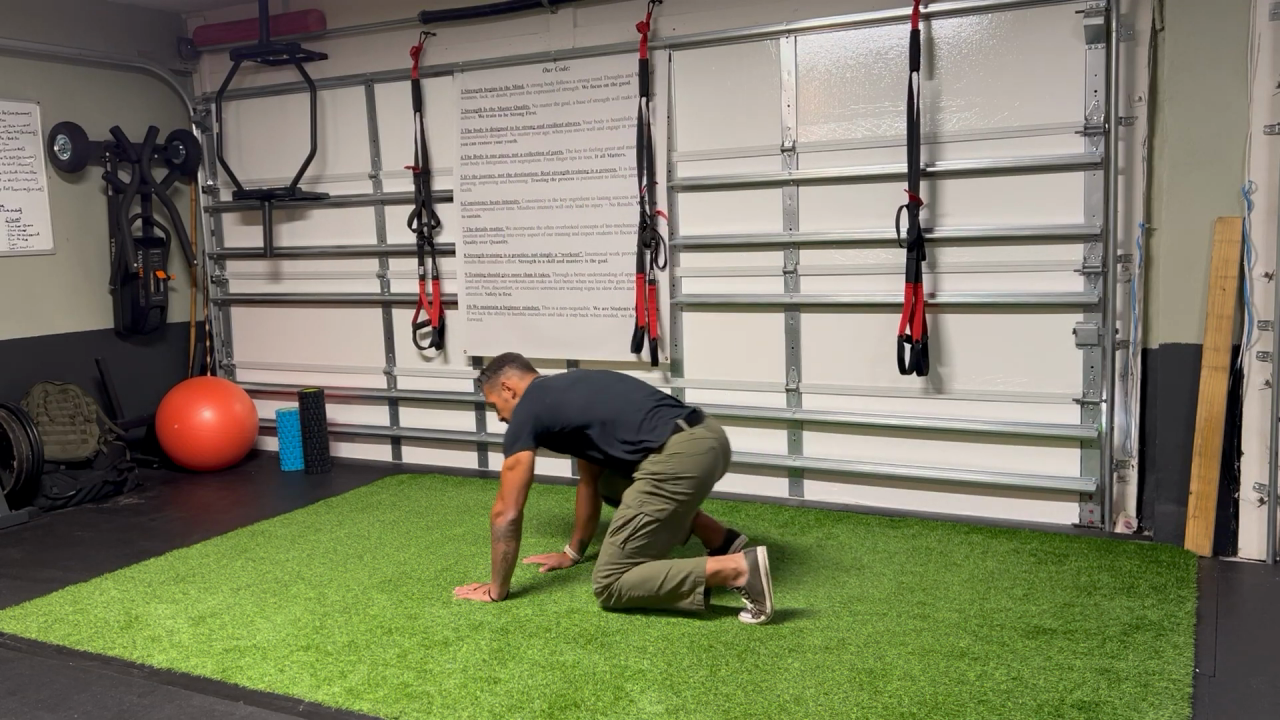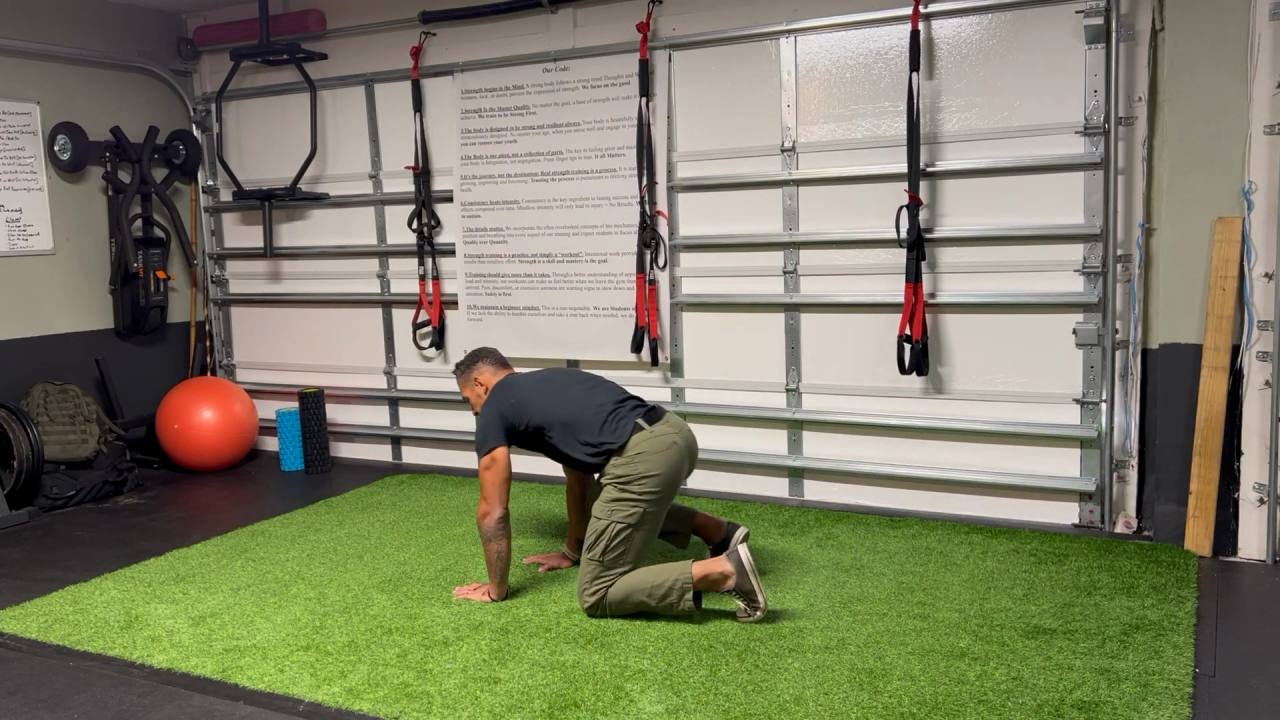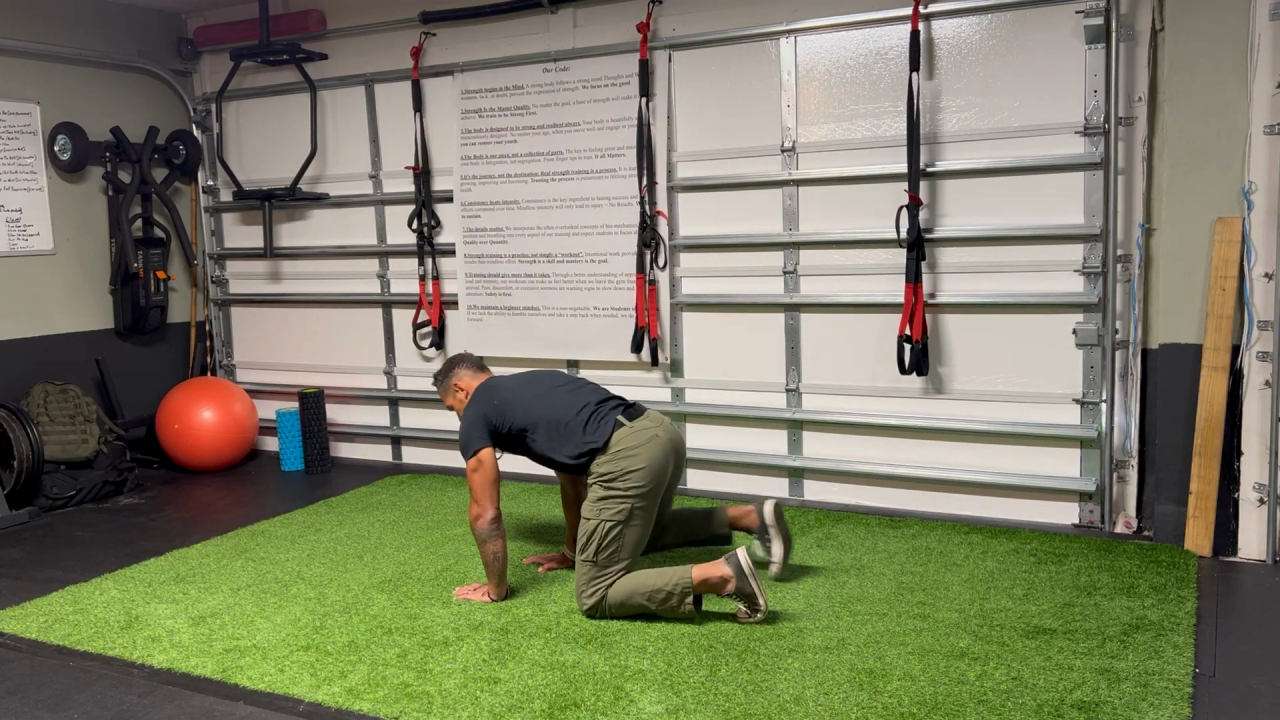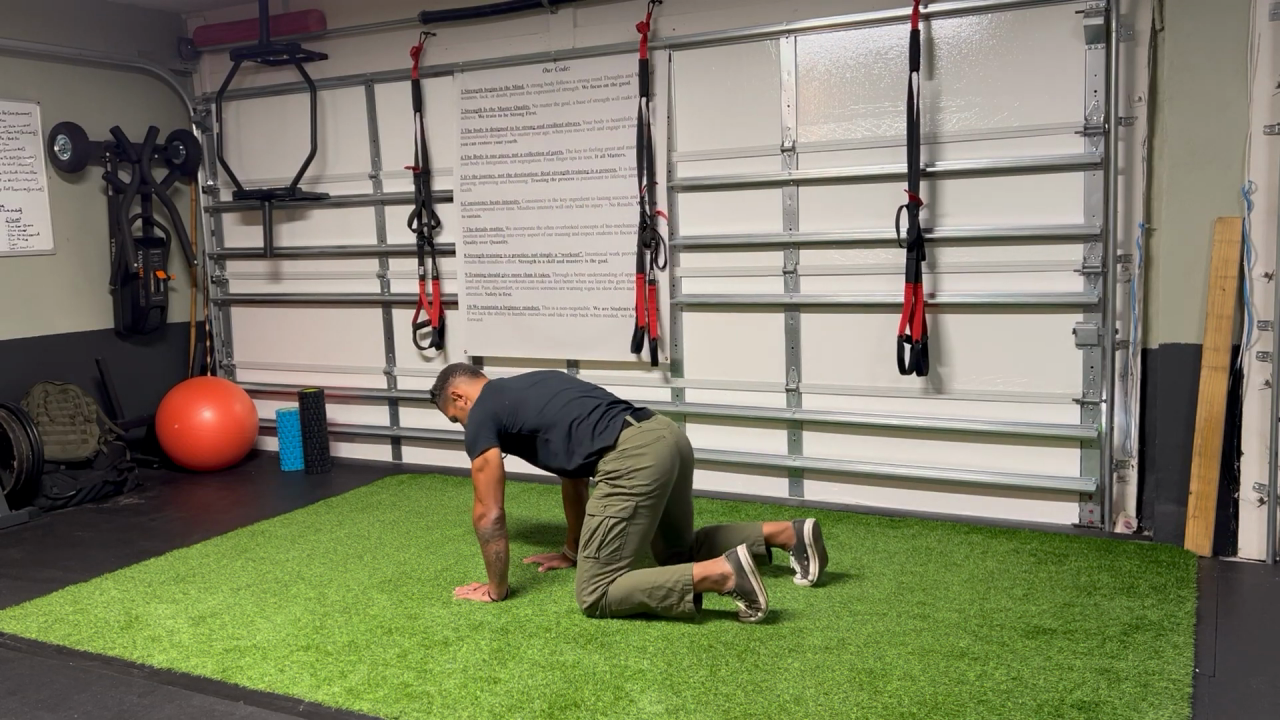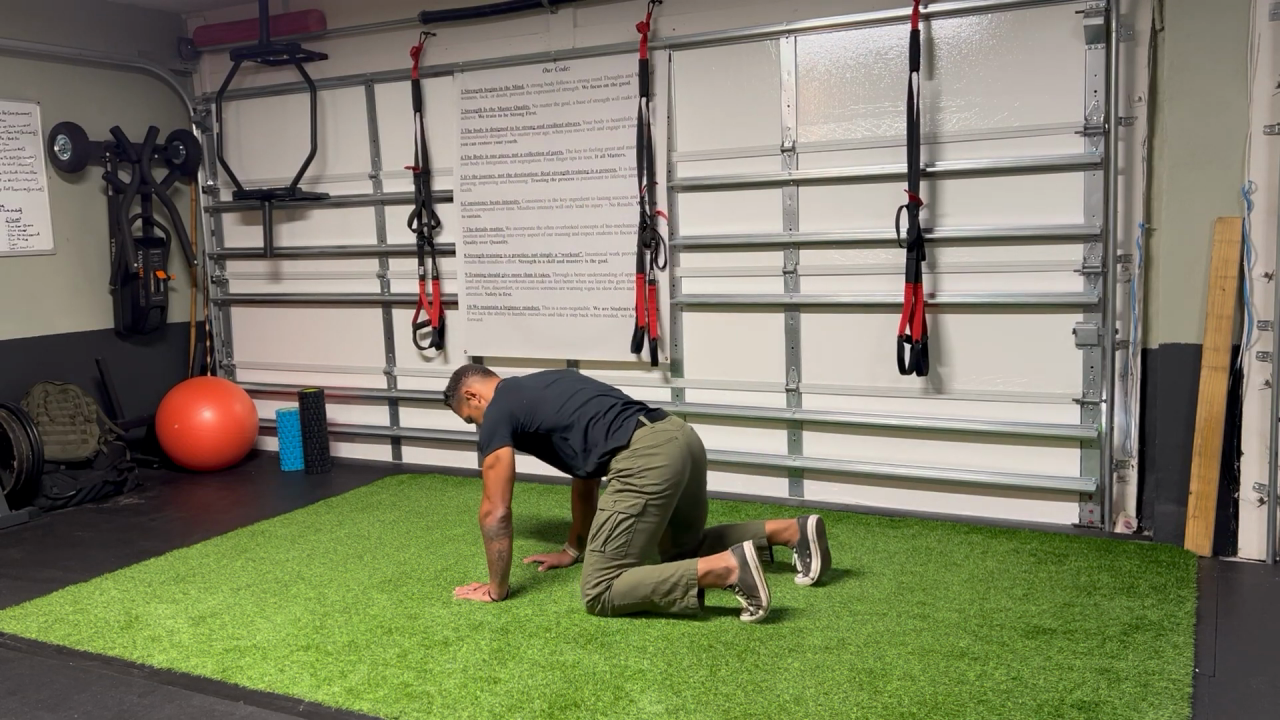
dt=0.2s
person 1, frame 1
left shoulder: (528, 414)
right shoulder: (569, 389)
left elbow: (508, 513)
right elbow: (591, 480)
left wrist: (497, 588)
right wrist: (574, 551)
left hip: (679, 456)
right hip: (706, 437)
left knee: (612, 583)
right knee: (612, 485)
left ankle: (736, 570)
right ankle: (720, 539)
person 1, frame 2
left shoulder: (494, 412)
right shoulder: (548, 382)
left elbow: (493, 511)
right elbow: (580, 476)
left wrist: (497, 588)
right wrist: (574, 551)
left hip: (643, 456)
right hip: (675, 434)
left knee: (597, 596)
left ankle: (721, 571)
right ankle: (718, 530)
person 1, frame 3
left shoulder: (478, 414)
right shoulder: (529, 383)
left elbow: (485, 514)
right elbow: (572, 474)
left wrist: (496, 588)
right wrist: (571, 550)
left hip: (628, 455)
right hip: (661, 432)
left knee: (595, 598)
right knee: (648, 532)
left ankle: (721, 575)
right ankle: (750, 516)
person 1, frame 4
left shoulder: (482, 415)
right shoulder: (529, 388)
left elbow: (489, 514)
right elbow: (574, 473)
left wrist: (496, 588)
right wrist: (572, 552)
left hip: (634, 459)
right hip: (666, 436)
left knee: (596, 597)
right knee: (677, 551)
left ankle: (722, 574)
right ankle: (788, 533)
person 1, frame 5
left shoulder: (497, 413)
right shoulder: (540, 387)
left elbow: (496, 511)
right elbow: (587, 470)
left wrist: (497, 587)
right wrist: (573, 549)
left hip: (646, 458)
right hip: (680, 438)
left knee: (600, 594)
right knee: (682, 549)
left ankle: (725, 568)
right ankle: (792, 530)
